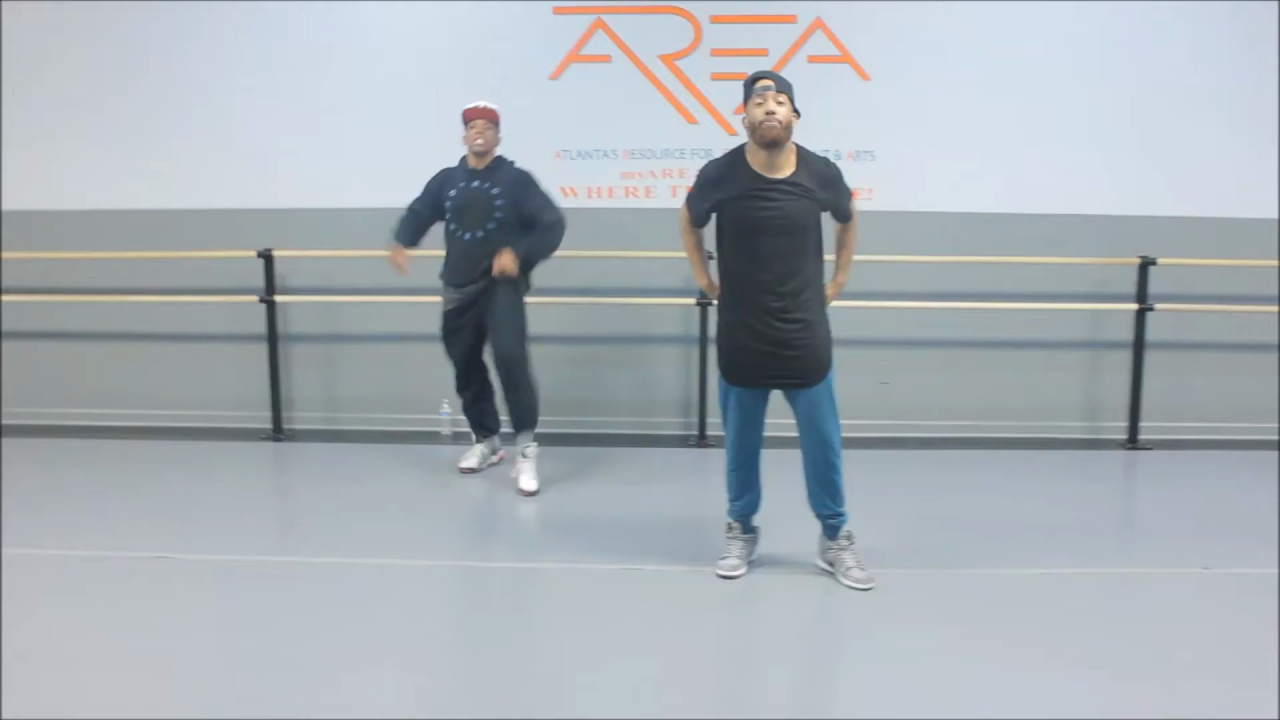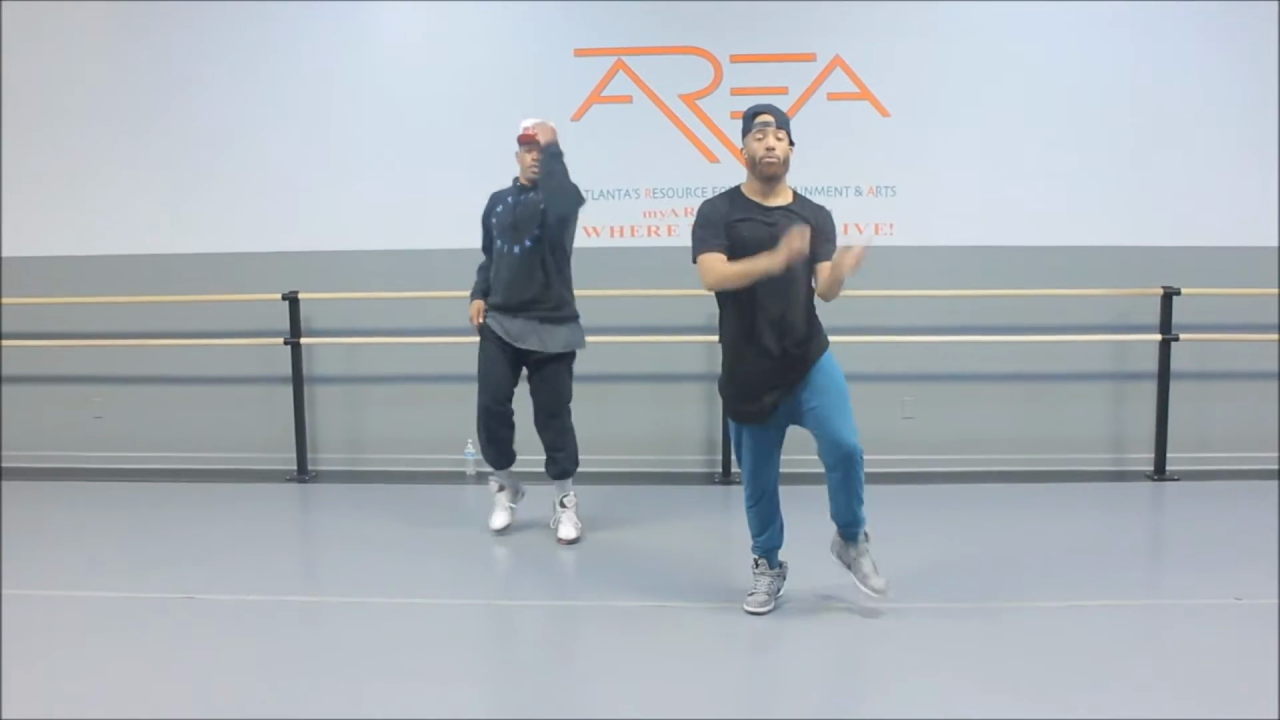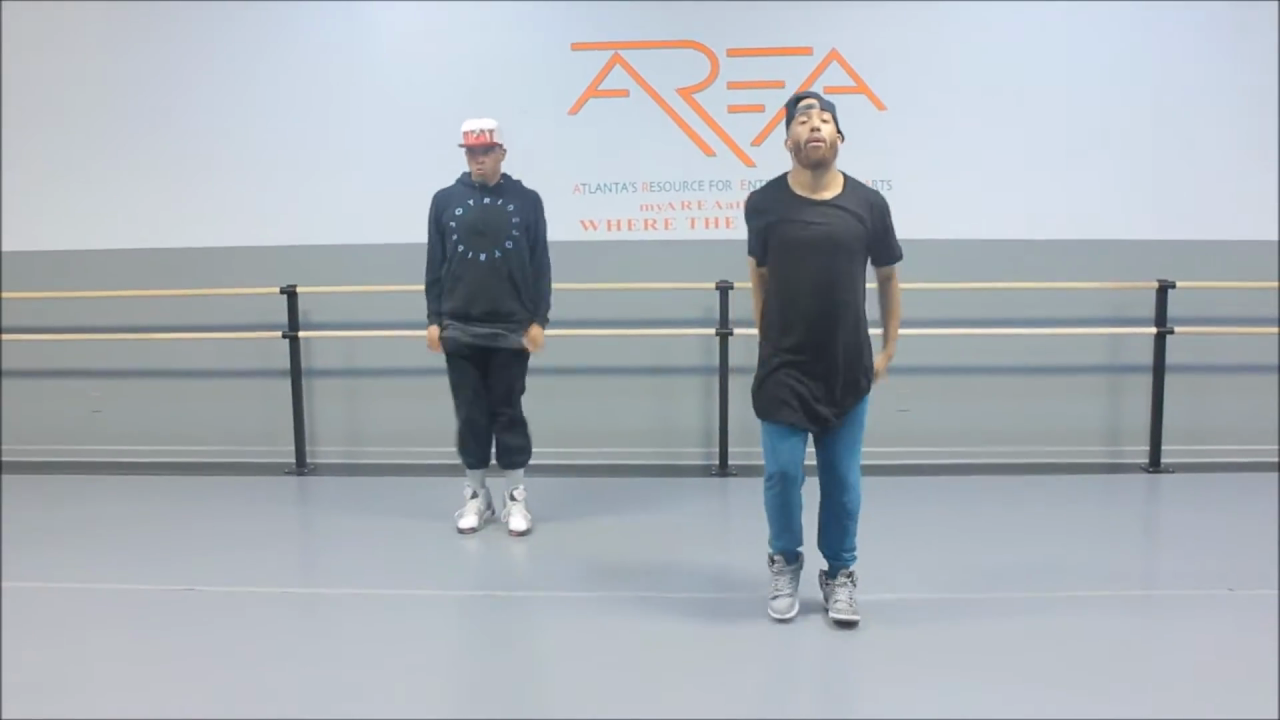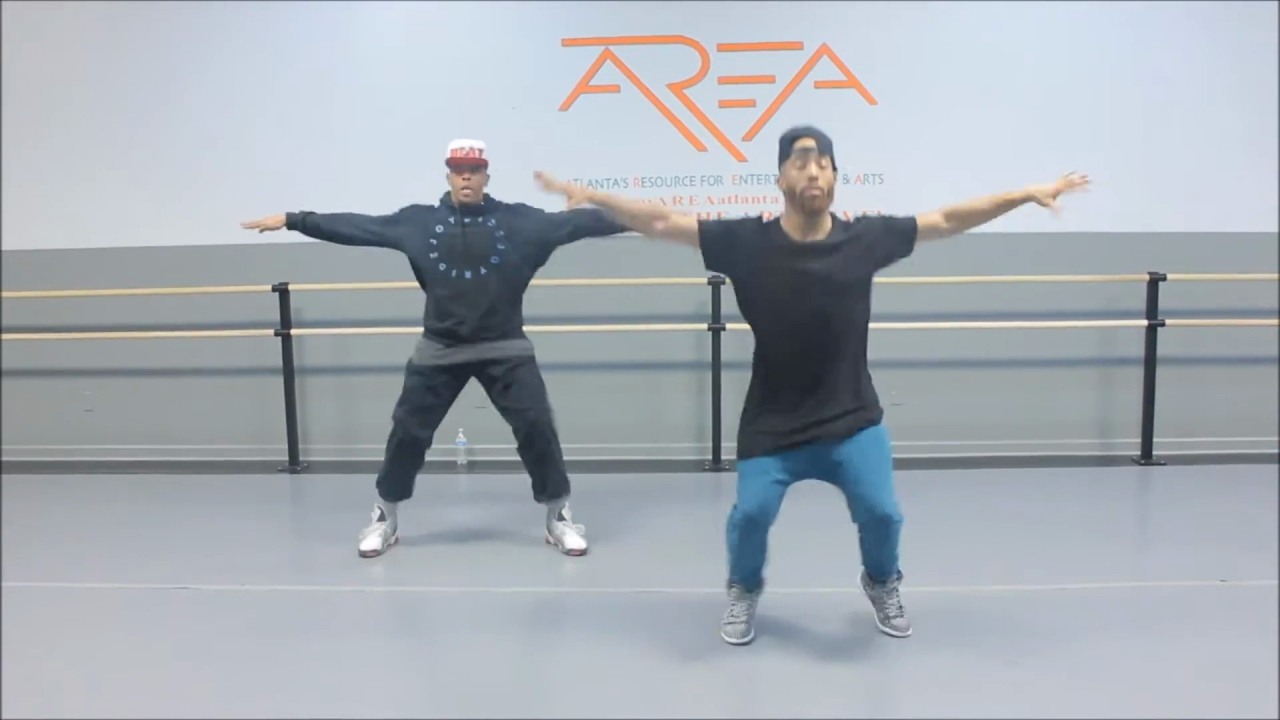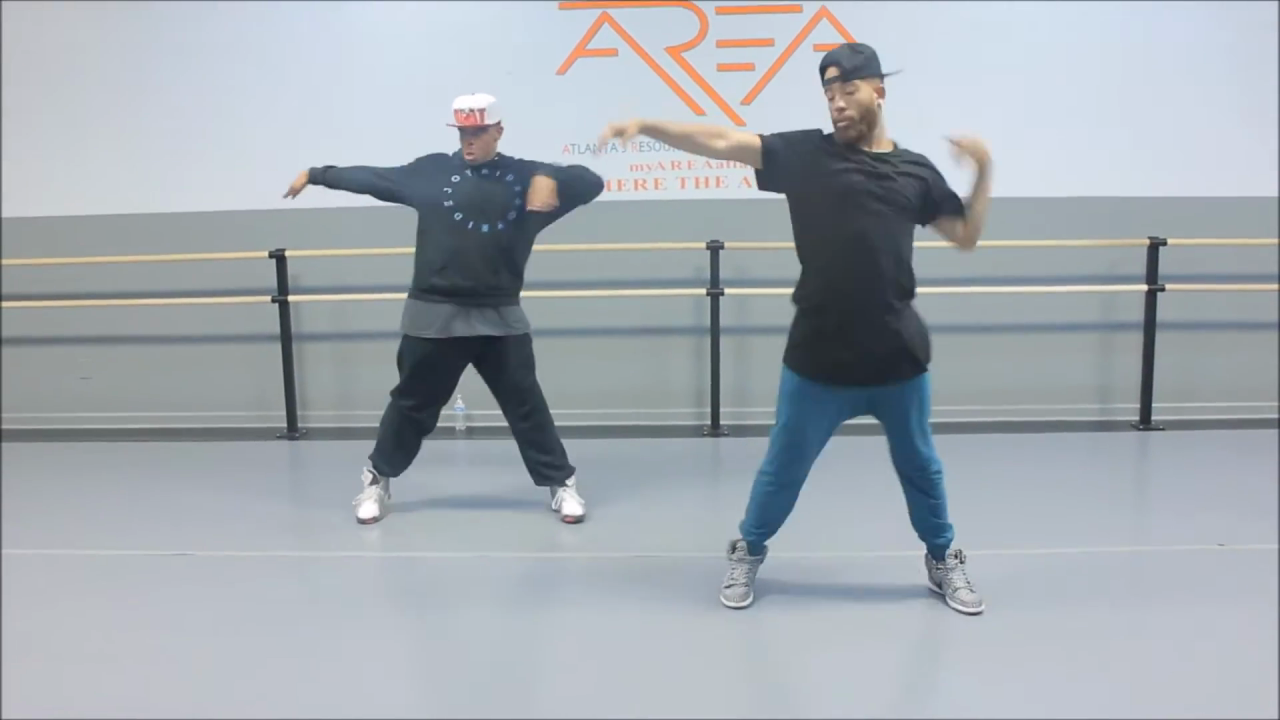
dt=1s
person 1, frame 1
left shoulder: (822, 173)
right shoulder: (719, 174)
left elbow: (847, 219)
right elbow: (689, 221)
left wrist: (839, 278)
right wrist: (703, 277)
left hip: (804, 333)
right hip: (741, 335)
left knee: (823, 442)
right knee: (741, 442)
left ankle: (836, 541)
right ankle: (741, 532)
person 1, frame 2
left shoulder: (812, 214)
right shoulder: (718, 211)
left elbow: (827, 289)
right elbow: (713, 276)
left wrist: (842, 267)
right wrist: (775, 260)
left hip: (809, 357)
right hip: (748, 370)
left knee: (845, 449)
right knee: (758, 477)
left ankle: (851, 537)
right ankle: (768, 566)
person 1, frame 3
left shoulder: (869, 204)
right shoulder: (764, 203)
left elbow: (888, 274)
left wrist: (889, 341)
left hip: (847, 371)
right hip: (783, 369)
left knee: (842, 479)
right knee: (782, 473)
left ankle: (839, 575)
right ankle: (785, 566)
person 1, frame 4
left shoulder: (868, 238)
right shoulder: (746, 241)
left elbow: (947, 220)
right elbow: (663, 221)
left wrist: (1028, 194)
right wrist: (592, 196)
left hip: (851, 418)
right hip: (774, 421)
left knee: (882, 514)
right knee: (751, 514)
left ankle: (882, 584)
right ankle: (743, 592)
person 1, frame 5
left shoulder: (915, 170)
right shoulder: (805, 152)
left elbow: (967, 237)
right elbow: (722, 142)
left wrist: (983, 170)
right wrist: (645, 126)
left hip: (897, 351)
right hip: (819, 350)
left knee: (917, 460)
right knee: (788, 457)
left ankle: (943, 561)
right ankle: (748, 551)
person 2, frame 1
left shoulder: (516, 180)
right shoulder: (445, 181)
left elbow: (553, 226)
right elbow: (416, 216)
left wrist: (520, 254)
right wrist: (400, 244)
left hip: (501, 287)
right hip: (459, 290)
left knee: (511, 358)
right knee: (466, 369)
left ankle: (526, 451)
right ankle: (486, 441)
person 2, frame 2
left shoulder: (562, 196)
right shoulder: (498, 201)
left elbow: (561, 204)
left wrist: (552, 148)
right wrist: (478, 295)
left hip: (550, 324)
right hip: (499, 322)
left knee: (552, 414)
right knee: (492, 406)
left ankle: (565, 501)
right ankle: (506, 486)
person 2, frame 3
left shoulder: (526, 200)
right shoulder: (445, 200)
left elbow: (539, 265)
right elbow: (436, 264)
left wrist: (539, 319)
right wrist: (433, 319)
left hip: (512, 328)
right hip: (459, 327)
left knee: (507, 411)
right knee: (470, 414)
left ankle: (515, 498)
right ankle: (477, 496)
person 2, frame 4
left shoulder: (518, 219)
right shoulder: (419, 220)
left elbow: (574, 221)
right elbow: (357, 226)
right wrist: (292, 220)
left hip: (504, 346)
right hip: (440, 348)
left knee: (536, 425)
right knee: (409, 430)
left ankle: (558, 517)
right ankle: (384, 518)
person 2, frame 5
left shoulder: (525, 175)
right shoulder: (432, 171)
left elbow: (589, 183)
right elbow: (376, 178)
left wrist: (552, 181)
right wrist: (317, 174)
left hip: (500, 315)
right hip: (434, 312)
left knee: (524, 402)
right knee: (411, 401)
left ankle: (561, 483)
right ankle: (376, 481)
